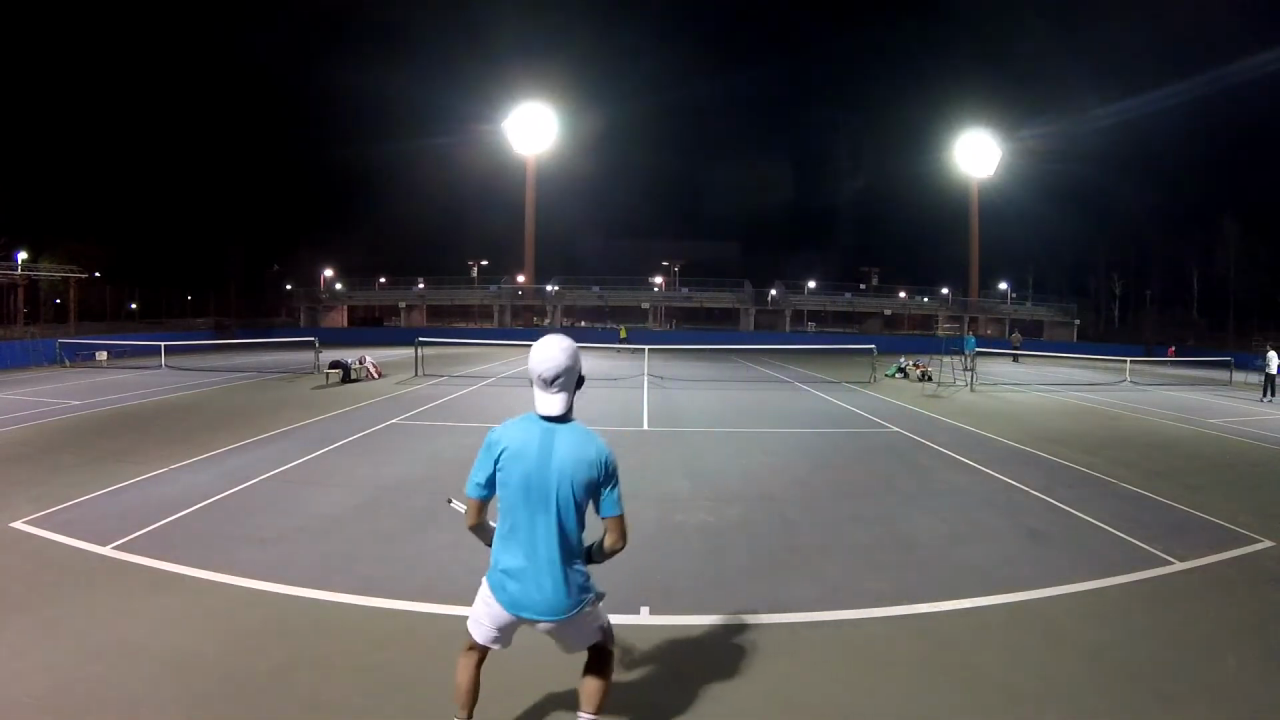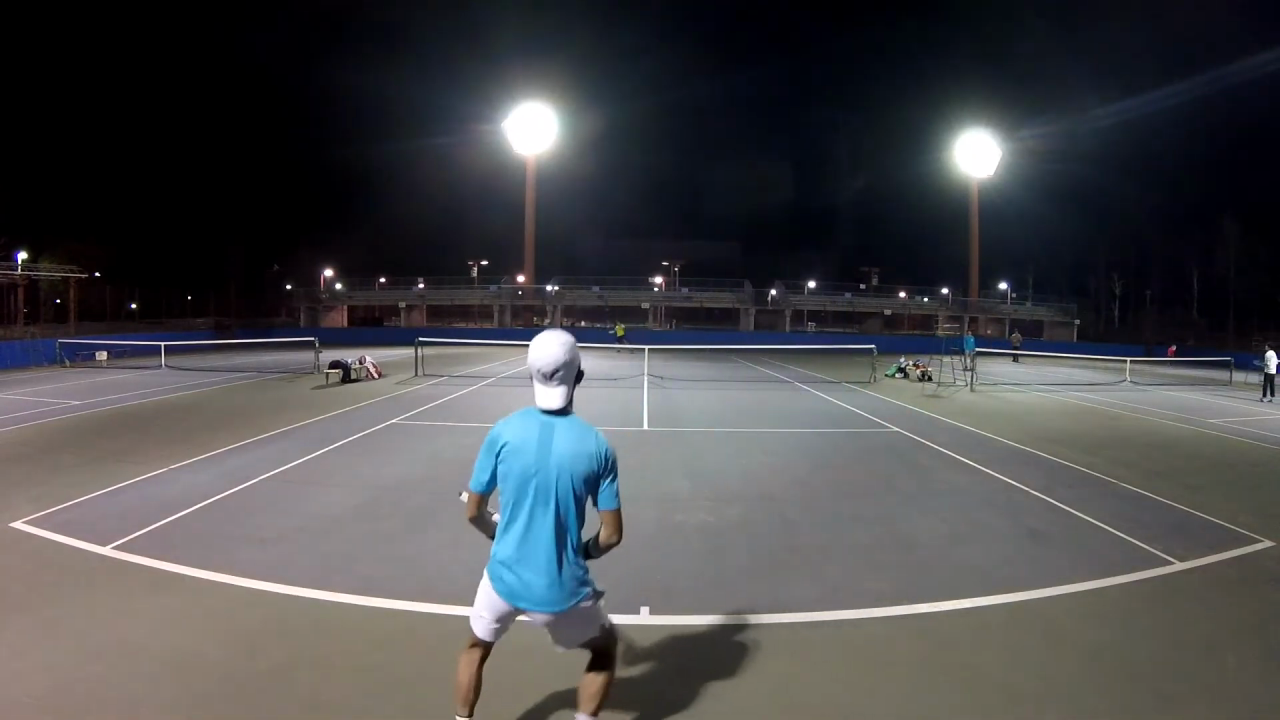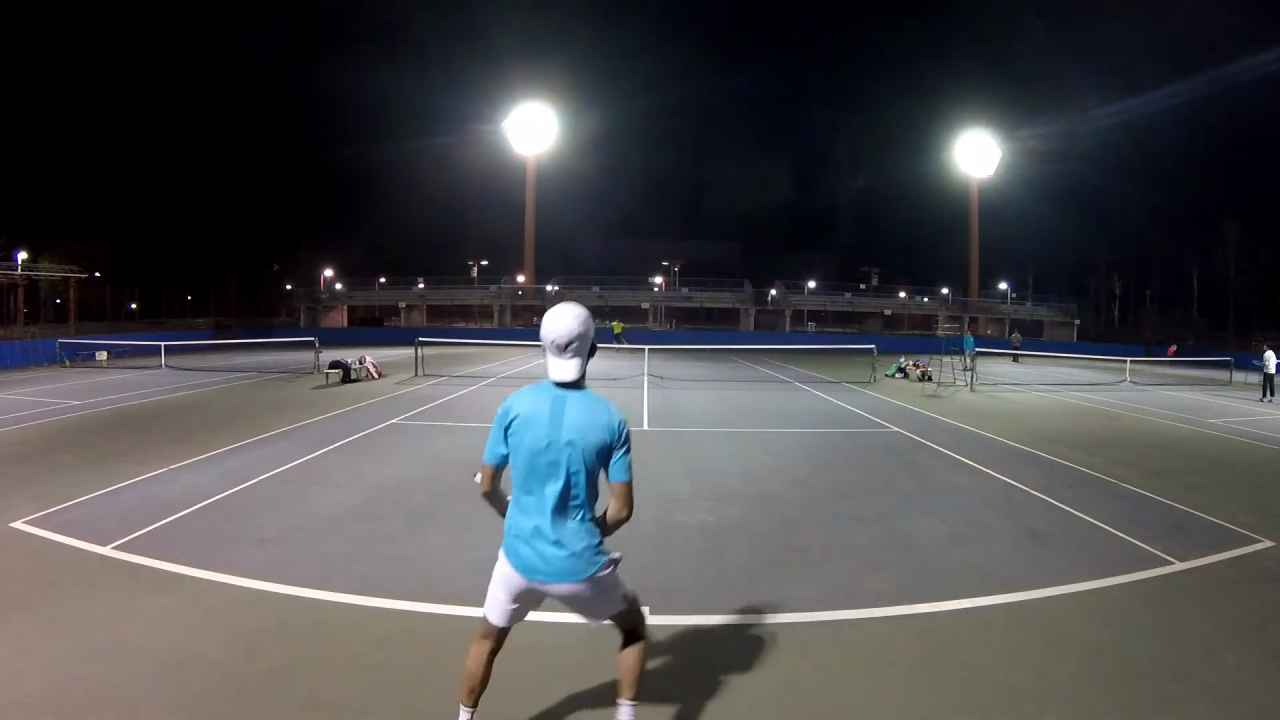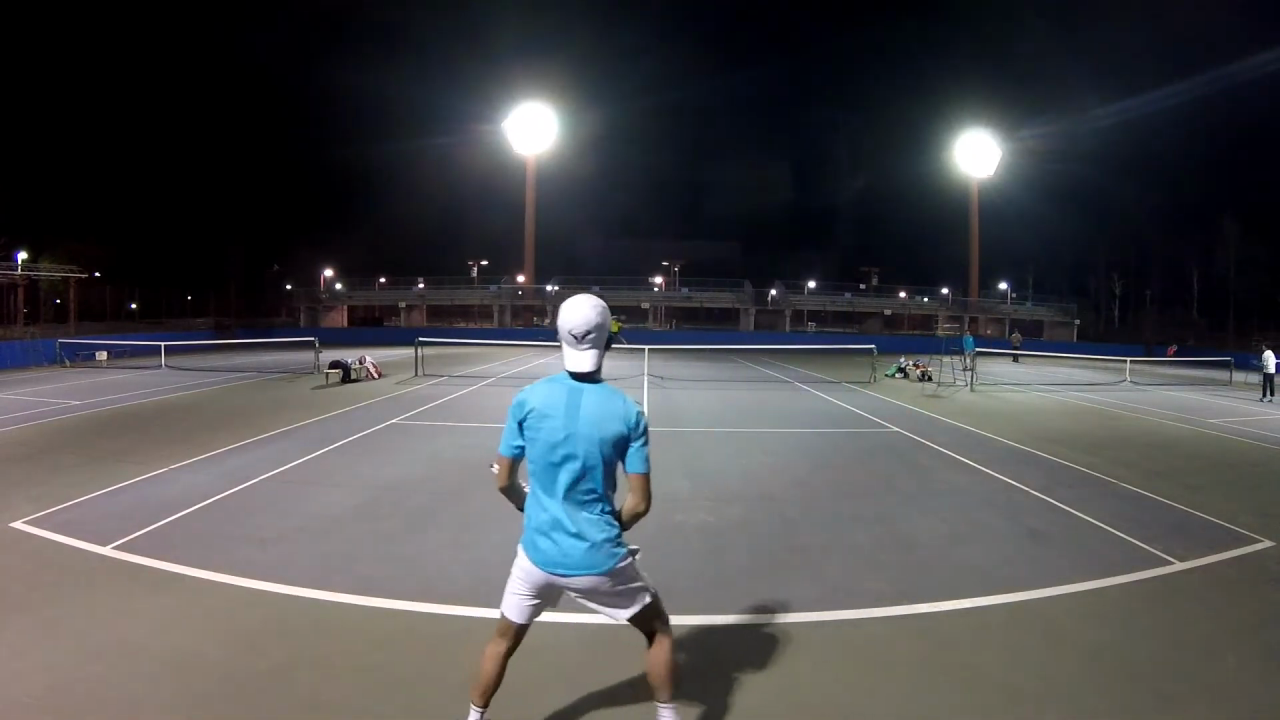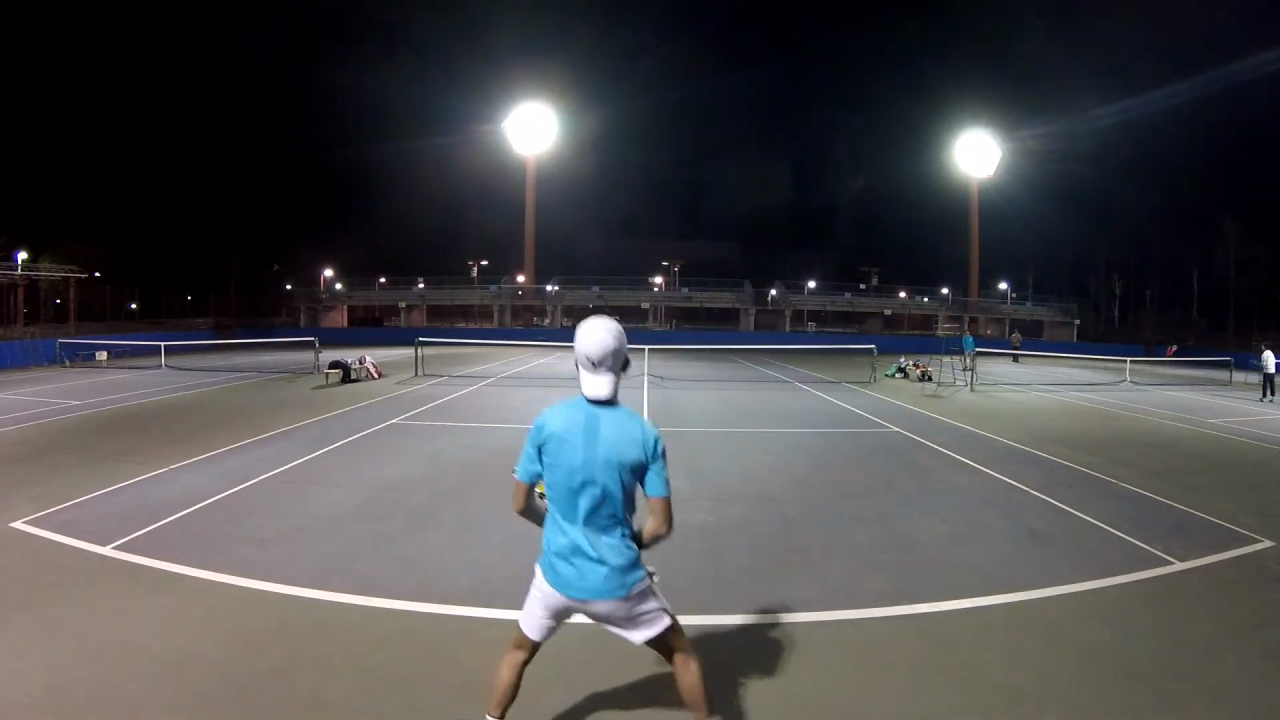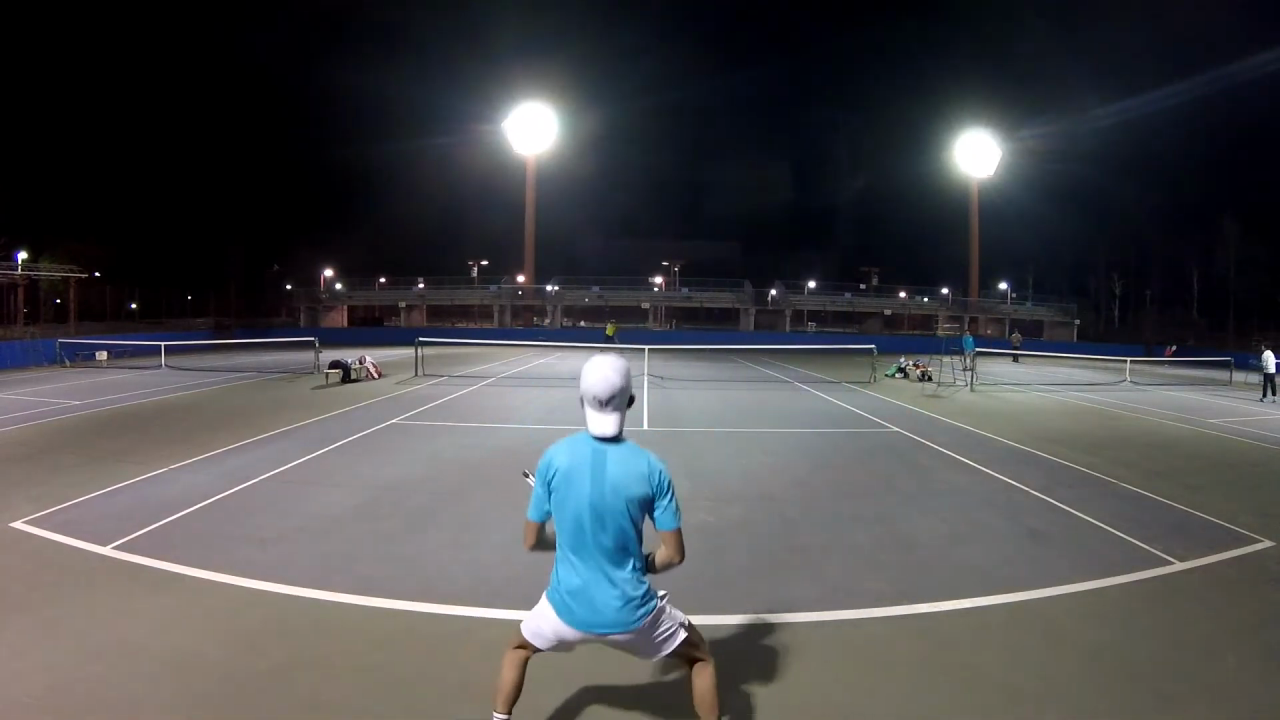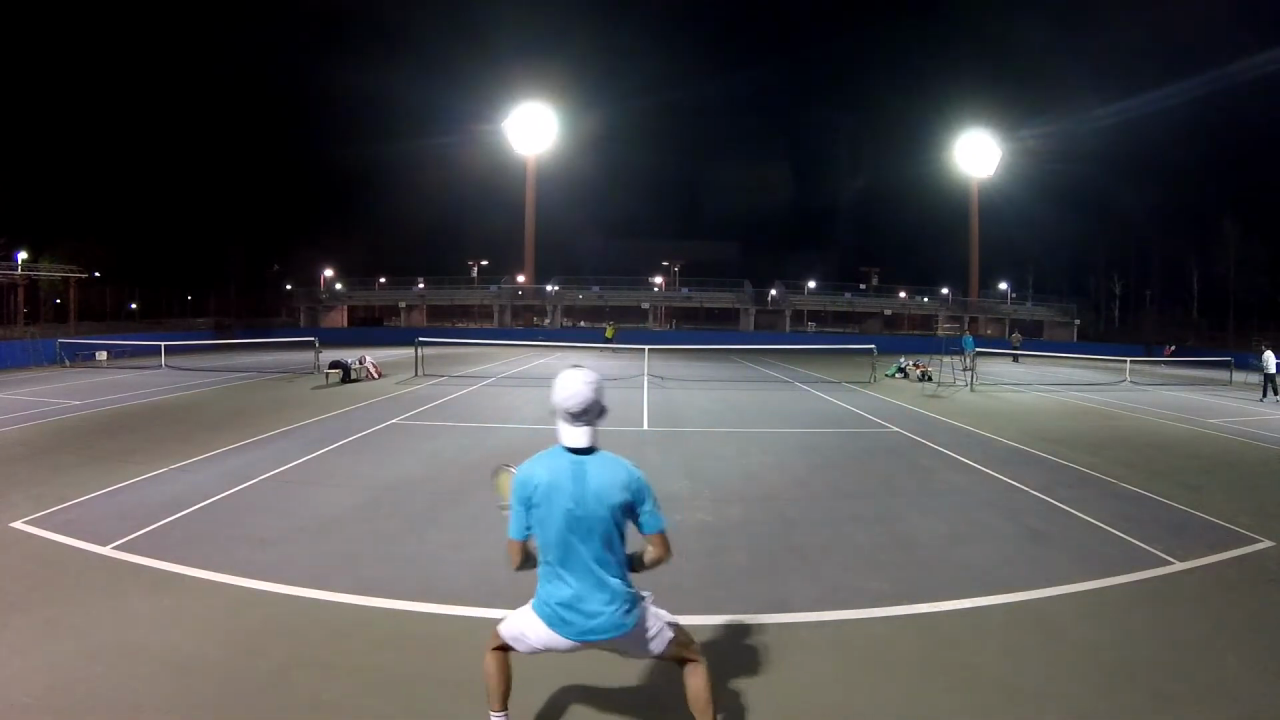
dt=0.1s
person 1, frame 1
left shoulder: (500, 438)
right shoulder: (596, 451)
left elbow: (473, 520)
right elbow: (616, 540)
left hip: (506, 586)
right hip: (566, 595)
left knee: (472, 654)
right knee: (602, 650)
person 1, frame 2
left shoulder: (503, 431)
right shoulder: (596, 445)
left elbow: (474, 512)
right elbow: (612, 534)
left hip: (504, 580)
right hip: (563, 593)
left knee: (475, 648)
right knee: (606, 650)
person 1, frame 3
left shoulder: (514, 406)
right shoulder: (609, 419)
left elbow: (487, 487)
right elbow: (621, 510)
left hip: (521, 556)
right hip: (580, 565)
left knee: (488, 640)
right knee: (634, 630)
person 1, frame 4
left shoulder: (528, 399)
right shoulder: (627, 412)
left elbow: (503, 482)
right elbow: (639, 503)
left hip: (539, 553)
right hip: (599, 559)
left knee: (504, 640)
right knee: (658, 631)
person 1, frame 5
left shoulder: (547, 423)
right shoulder: (644, 435)
left elbow: (521, 504)
right elbow: (661, 525)
left hip: (559, 574)
right hip: (618, 582)
left knee: (520, 649)
right knee: (683, 653)
person 1, frame 6
left shoulder: (553, 459)
right shoulder: (650, 468)
left elbow: (533, 539)
right elbow: (673, 555)
left hip: (568, 607)
right hip: (629, 611)
left knee: (521, 646)
right knee: (700, 658)
person 1, frame 7
left shoulder: (529, 474)
right shoulder: (628, 476)
left elbow: (517, 559)
right elbow: (659, 553)
left hip: (556, 615)
right hip: (617, 616)
left knee: (498, 643)
right knee: (693, 658)
